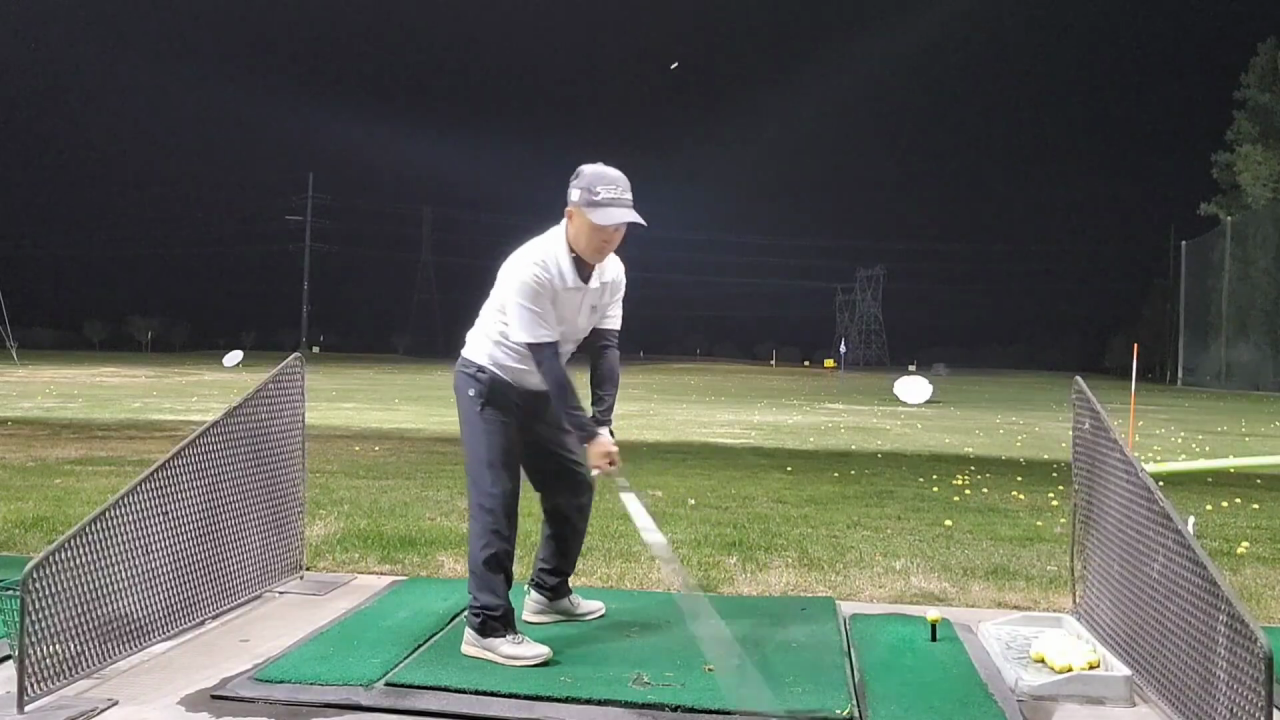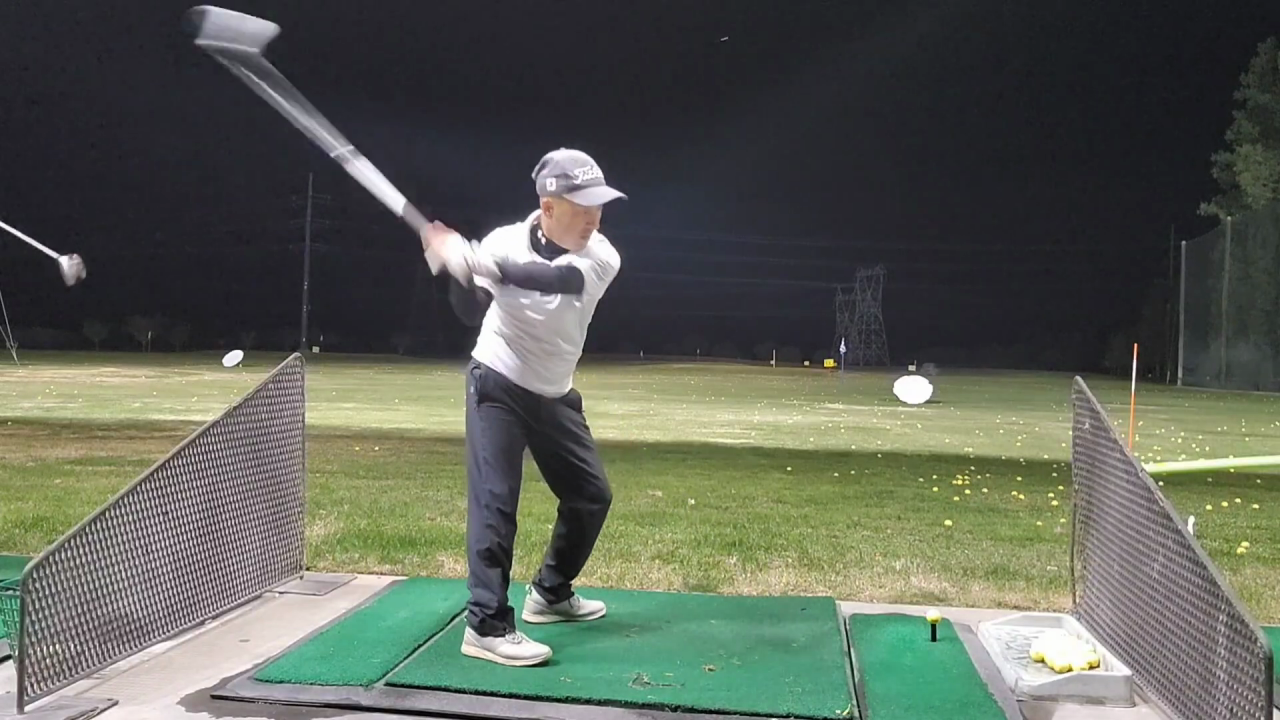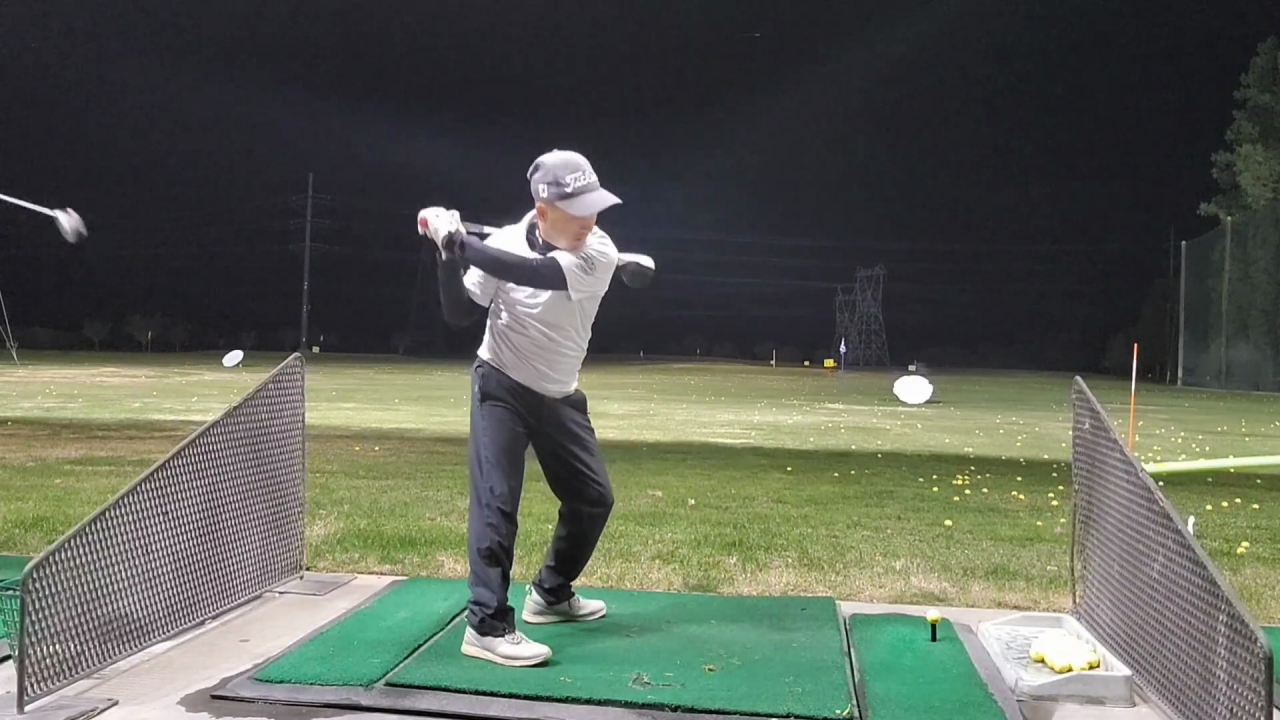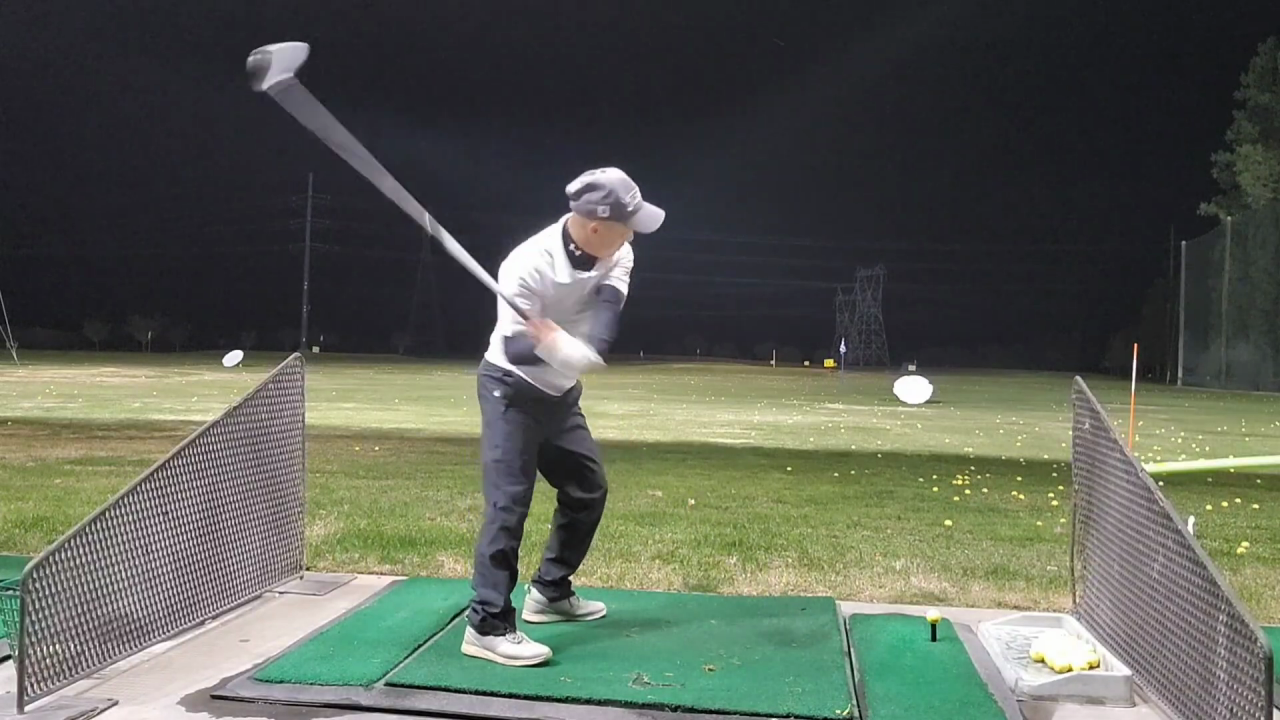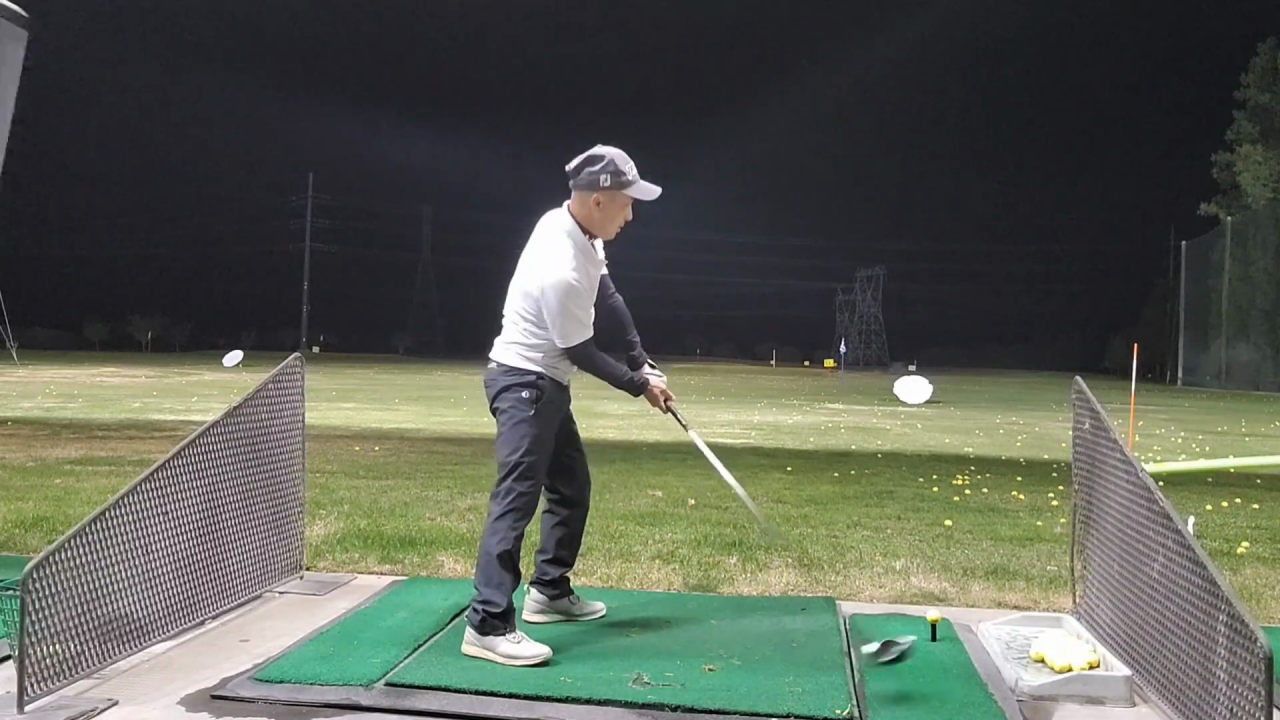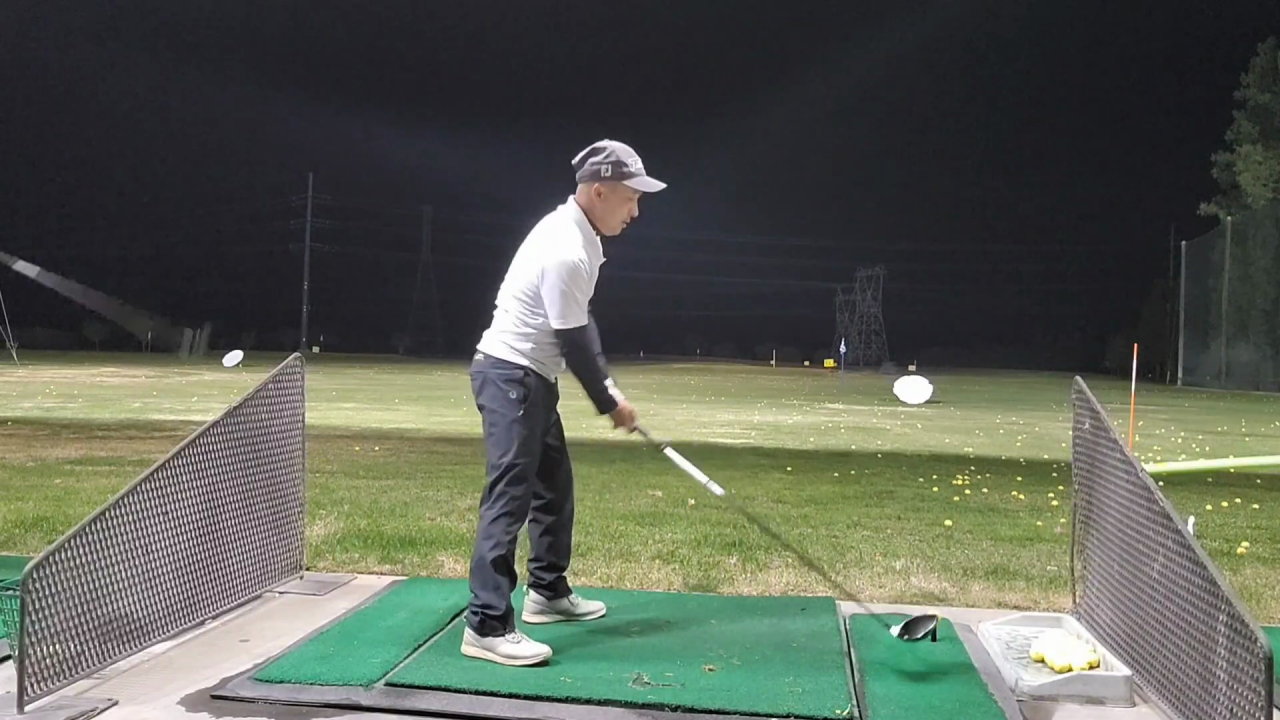
dt=0.4s
person 1, frame 1
left shoulder: (611, 273)
right shoulder: (532, 267)
left elbow: (606, 349)
right elbow: (545, 360)
left wrist: (602, 426)
right wrist: (584, 437)
left hip: (538, 391)
right hip: (489, 383)
left knee: (573, 486)
right knee: (496, 499)
left ankle: (549, 592)
right ankle: (487, 627)
person 1, frame 2
left shoulder: (602, 259)
right shoulder: (503, 240)
left elbow: (549, 279)
right elbow: (471, 310)
left wrist: (479, 264)
right wrist: (457, 265)
left hip: (555, 395)
right hip: (496, 384)
left knee: (591, 495)
right knee: (495, 500)
left ankle: (550, 593)
right ankle: (486, 626)
person 1, frame 3
left shoulder: (599, 254)
right shoulder: (502, 244)
left elbow: (532, 273)
right elbow: (459, 315)
left wrist: (455, 240)
right wrist: (447, 250)
left hip: (560, 395)
right hip: (501, 386)
left knee: (593, 497)
right knee: (496, 499)
left ankle: (551, 593)
right ankle: (487, 625)
person 1, frame 4
left shoulder: (616, 256)
right shoulder: (528, 266)
left elbow: (607, 312)
right elbow: (514, 348)
left wrist: (573, 344)
right wrist: (546, 351)
left hip: (558, 391)
right hip: (512, 385)
left knee: (587, 490)
right knee: (509, 497)
left ankle: (550, 591)
right ankle: (487, 624)
person 1, frame 5
left shoulder: (567, 226)
right shoulder: (563, 271)
left elbow: (607, 298)
right elbow: (581, 353)
left wrist: (643, 363)
right wrist: (639, 386)
left hip: (541, 381)
right hip: (524, 382)
left knee: (571, 486)
right knee: (517, 495)
left ankle: (549, 591)
right ankle: (487, 625)
person 1, frame 6
left shoulder: (575, 232)
right shoulder: (567, 252)
left elbow: (581, 325)
right elbow: (573, 341)
left wrist: (606, 384)
right wrist: (607, 403)
left hip: (530, 376)
right hip: (509, 375)
left knee: (554, 486)
right knee: (510, 494)
left ankle: (547, 591)
right ankle: (486, 625)
